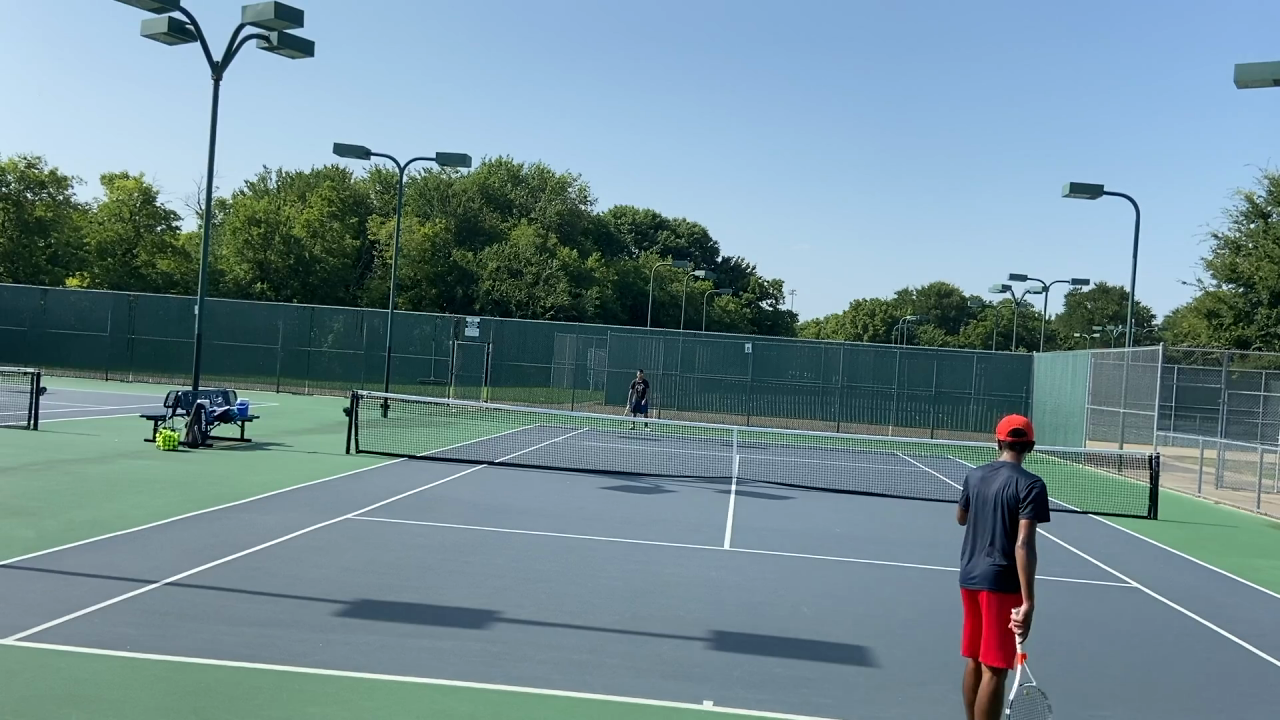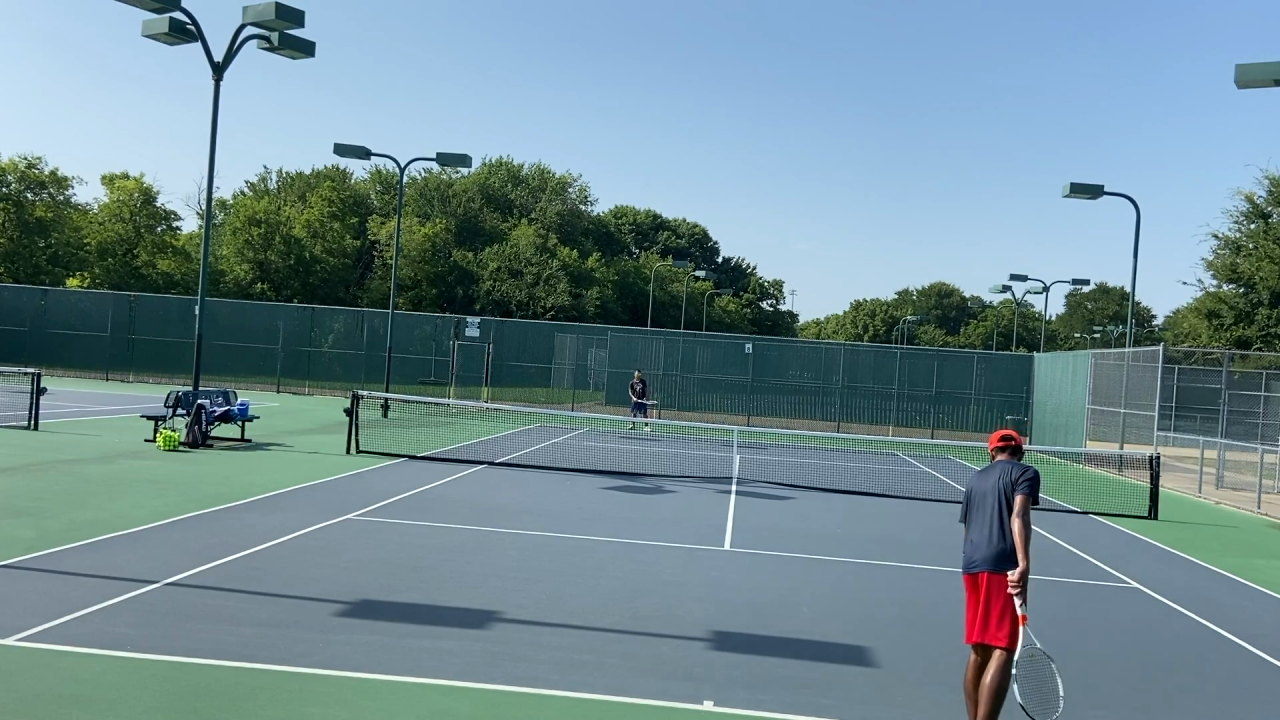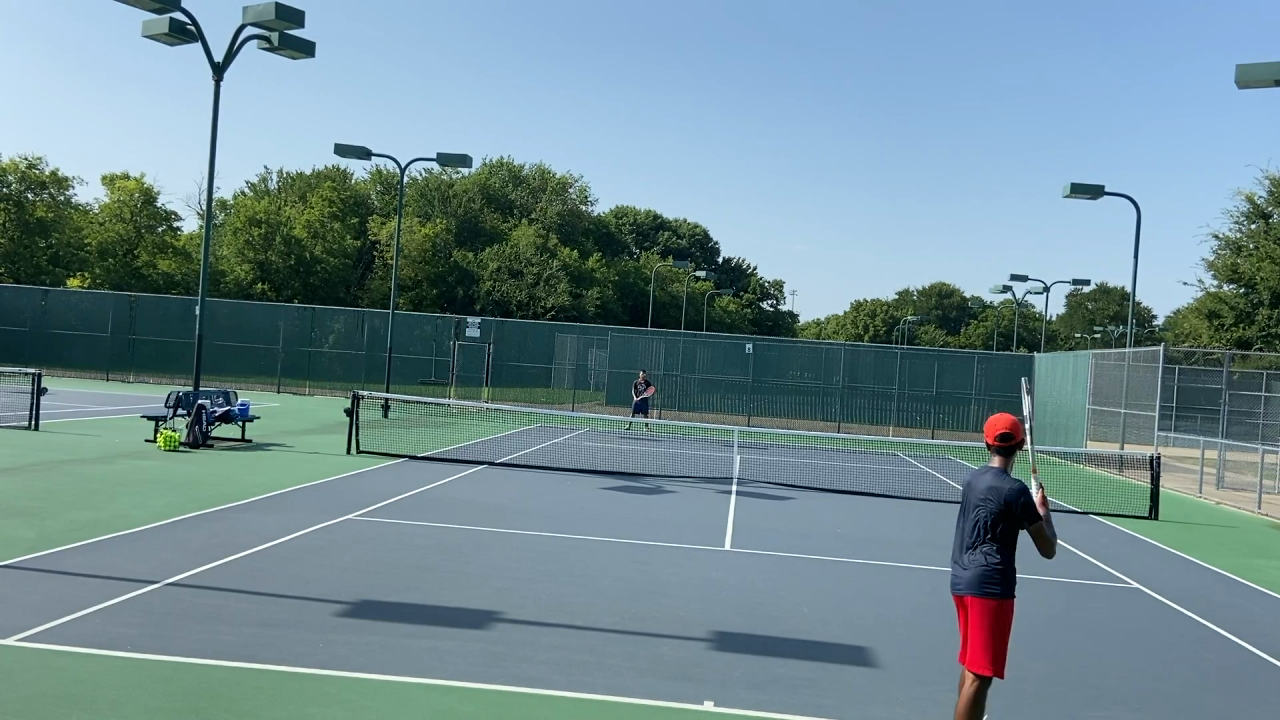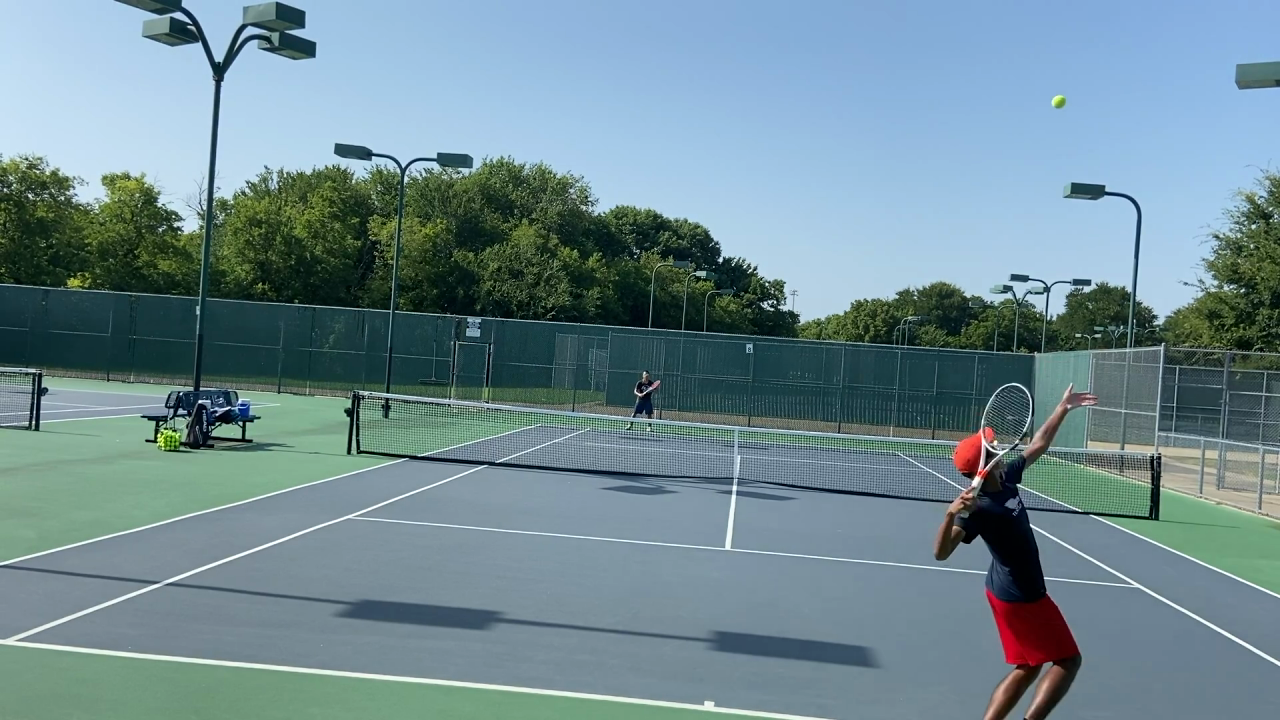
dt=1s
person 1, frame 1
left shoulder: (974, 476)
right shoulder: (1031, 485)
right elbow: (1024, 545)
right wrist: (1028, 602)
left hip: (969, 578)
right hip: (1001, 584)
left knee: (975, 660)
right knee: (994, 670)
person 1, frame 2
left shoulder: (976, 479)
right shoulder: (1025, 473)
right elbow: (1018, 516)
right wrist: (1023, 565)
left hip: (972, 565)
right hip: (1002, 567)
left knee: (979, 651)
right knee: (1003, 653)
person 1, frame 3
left shoulder: (973, 478)
right shoulder: (1015, 490)
right elbow: (1048, 550)
right wrist: (1044, 511)
left hip: (963, 581)
right hip: (991, 587)
left knee: (971, 668)
right knee: (979, 675)
person 1, frame 4
left shoulder: (1005, 476)
right shoulder: (978, 507)
left elbow: (1037, 445)
right elbow: (941, 552)
left wrist: (1063, 407)
right wrist: (952, 512)
left hip: (1010, 590)
right hip: (1023, 596)
left knee: (1027, 666)
right knee: (1067, 660)
